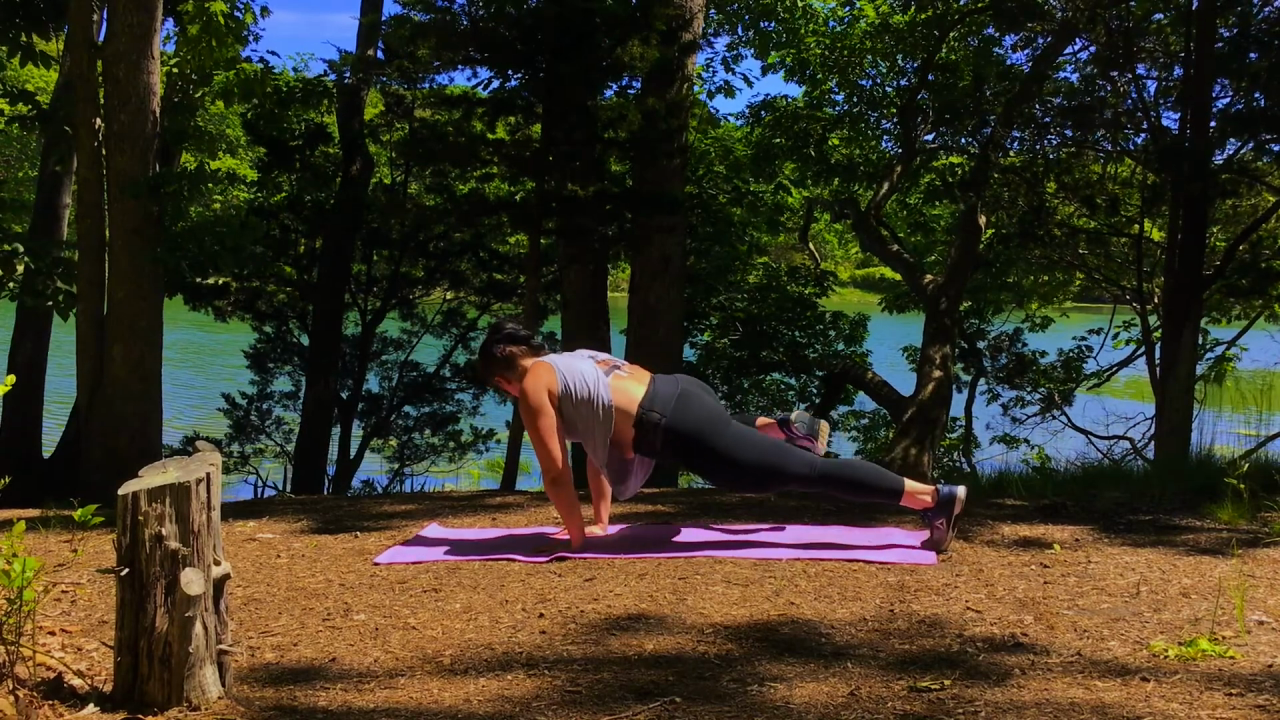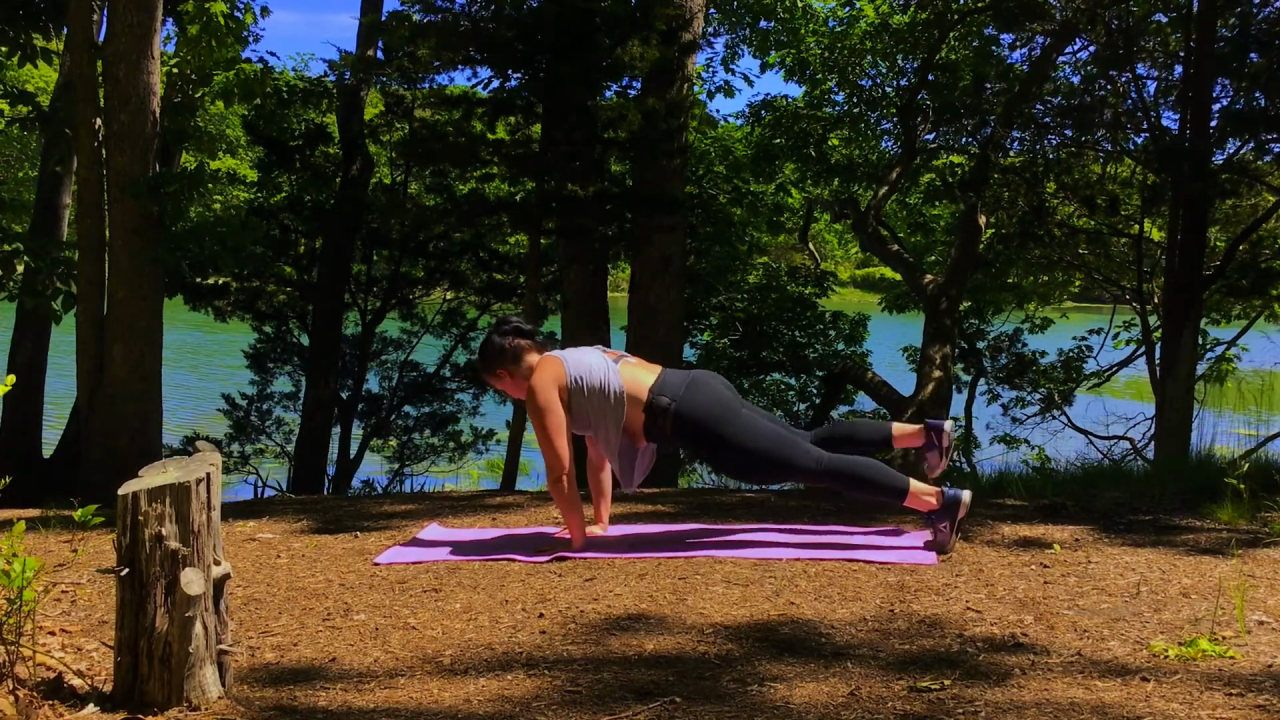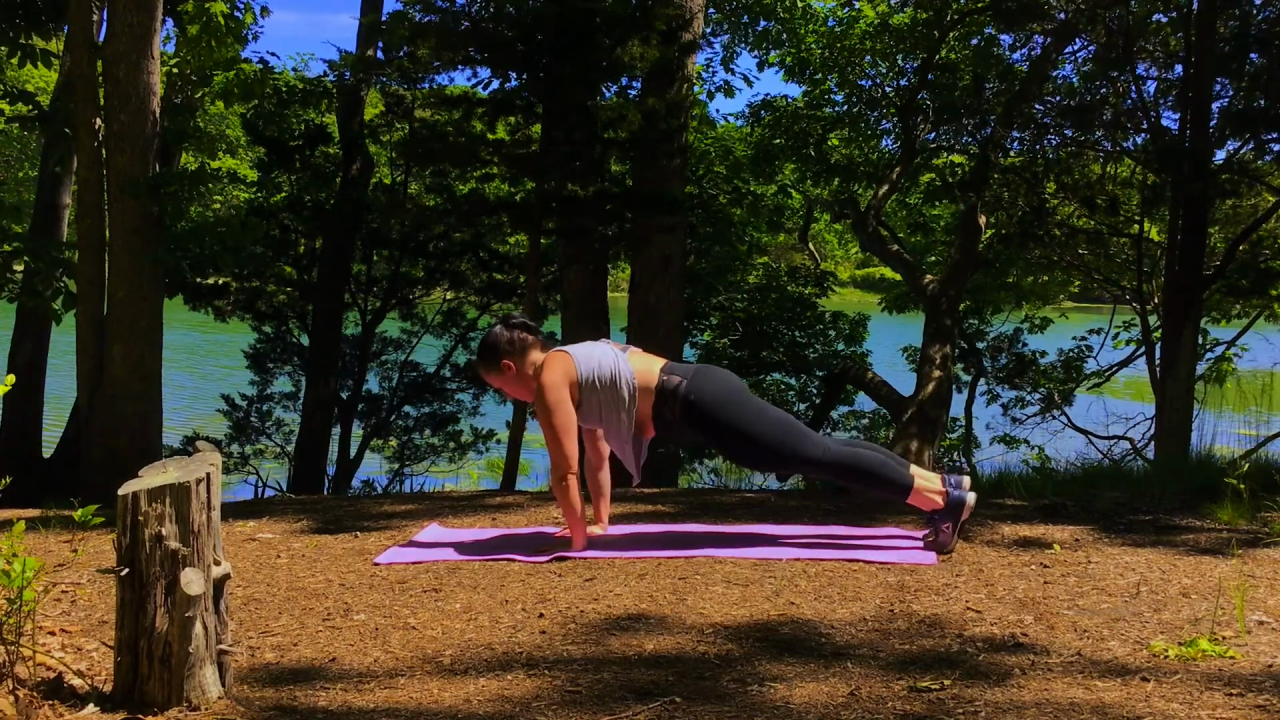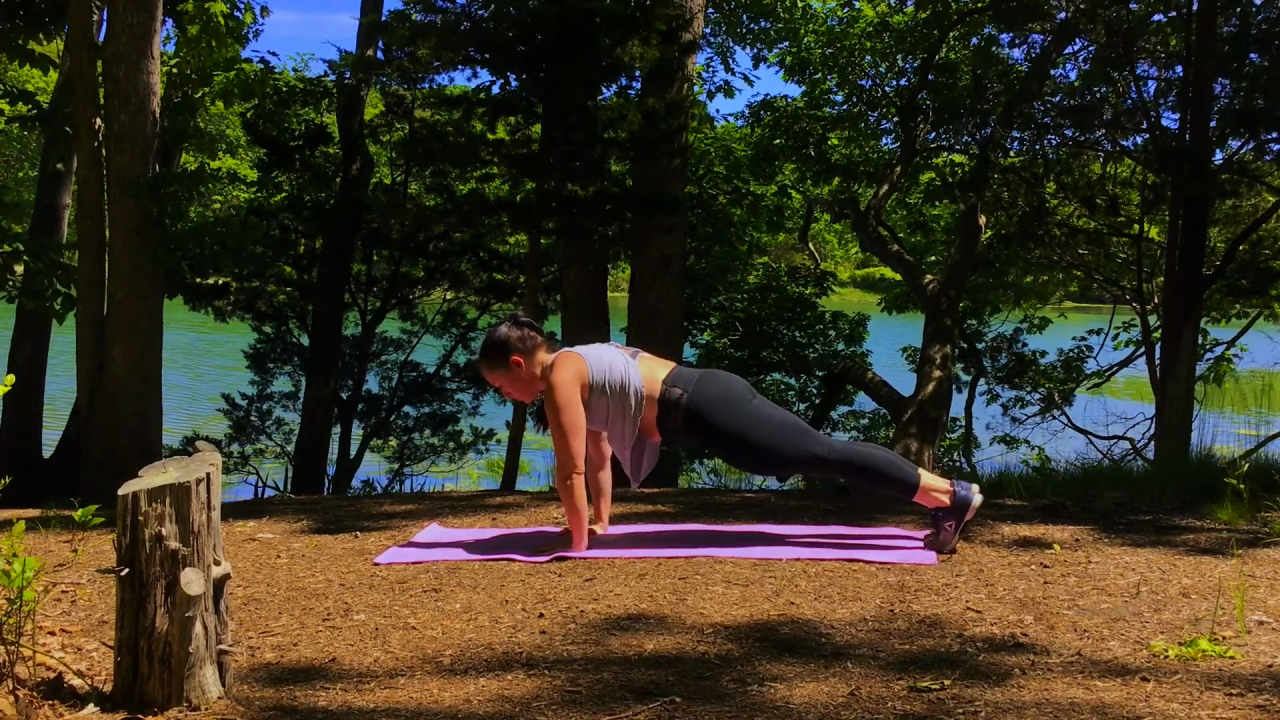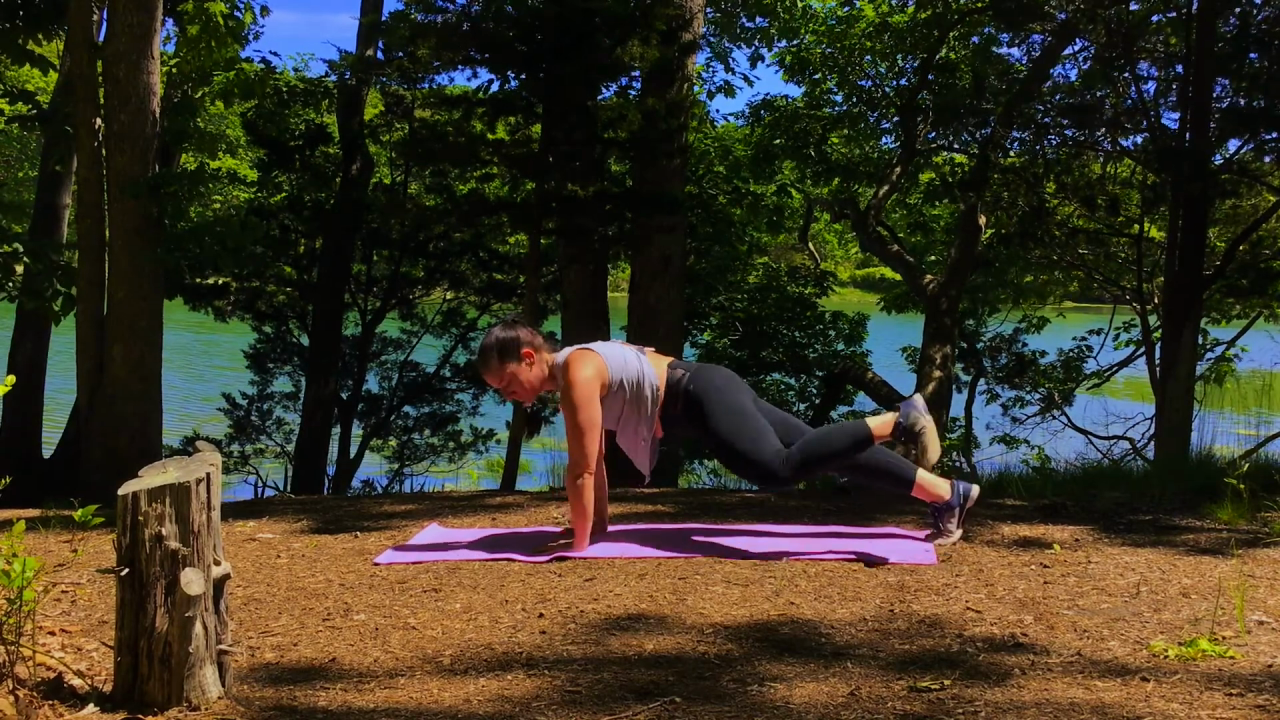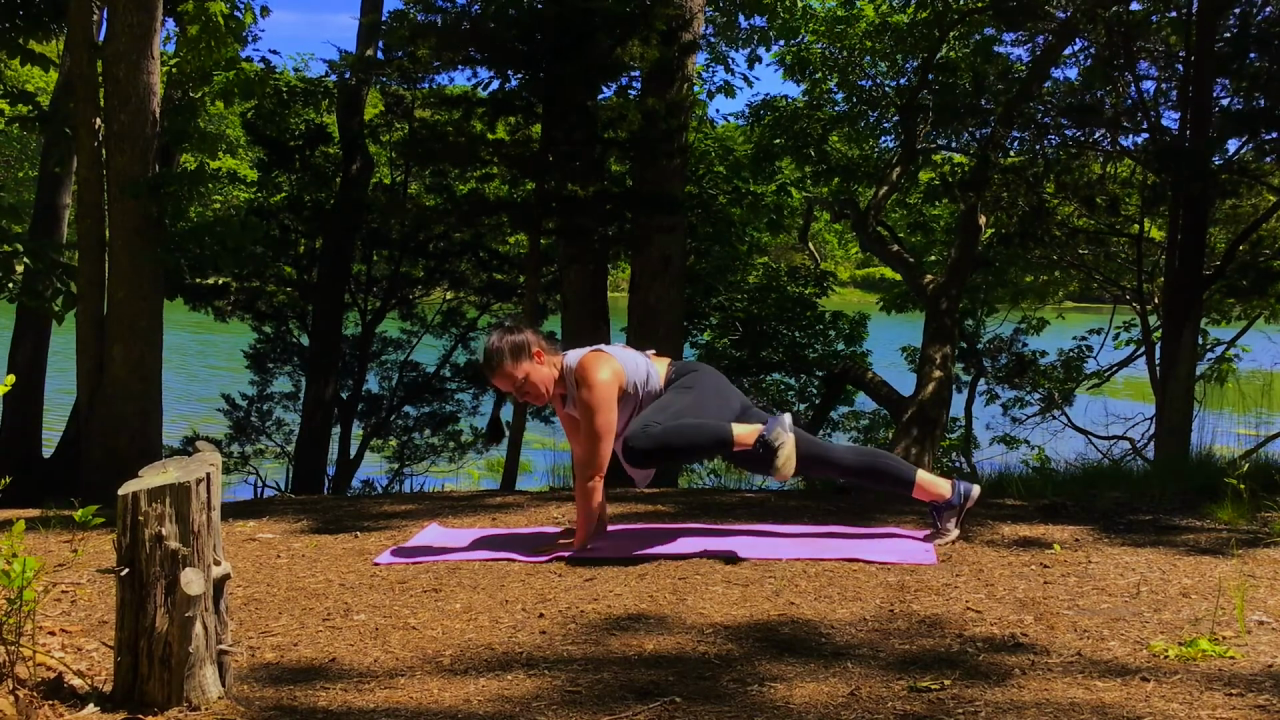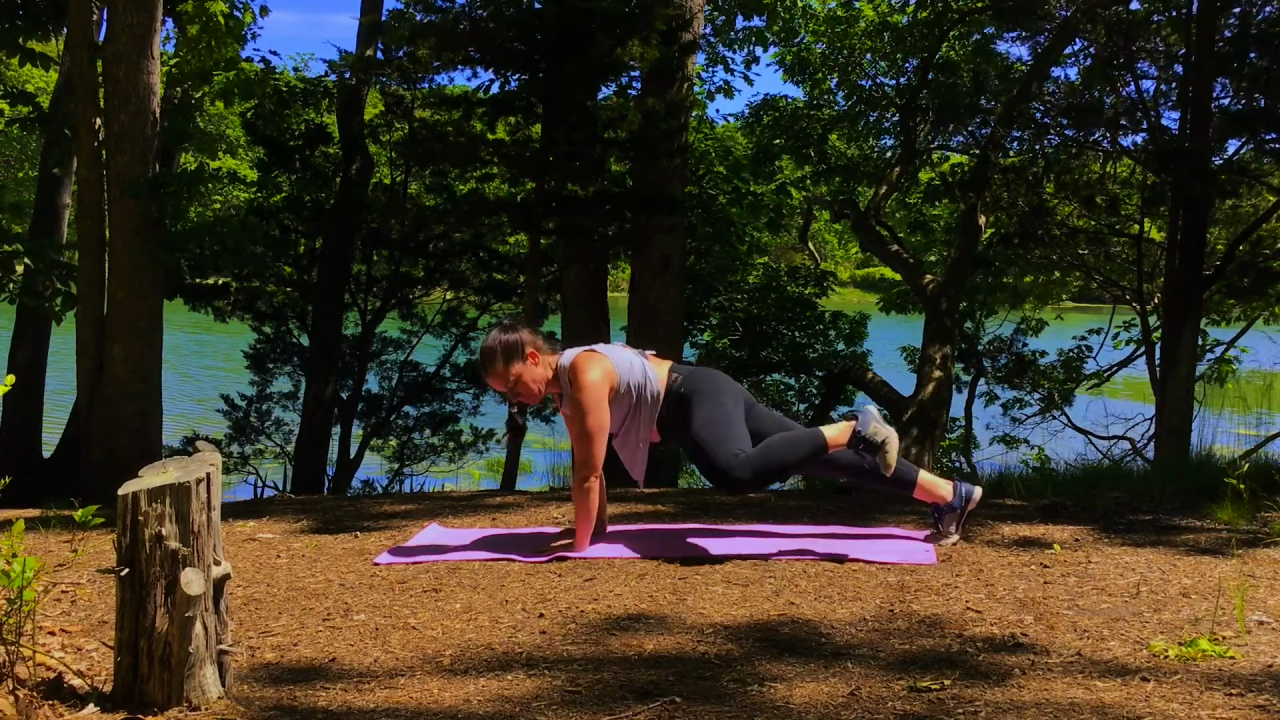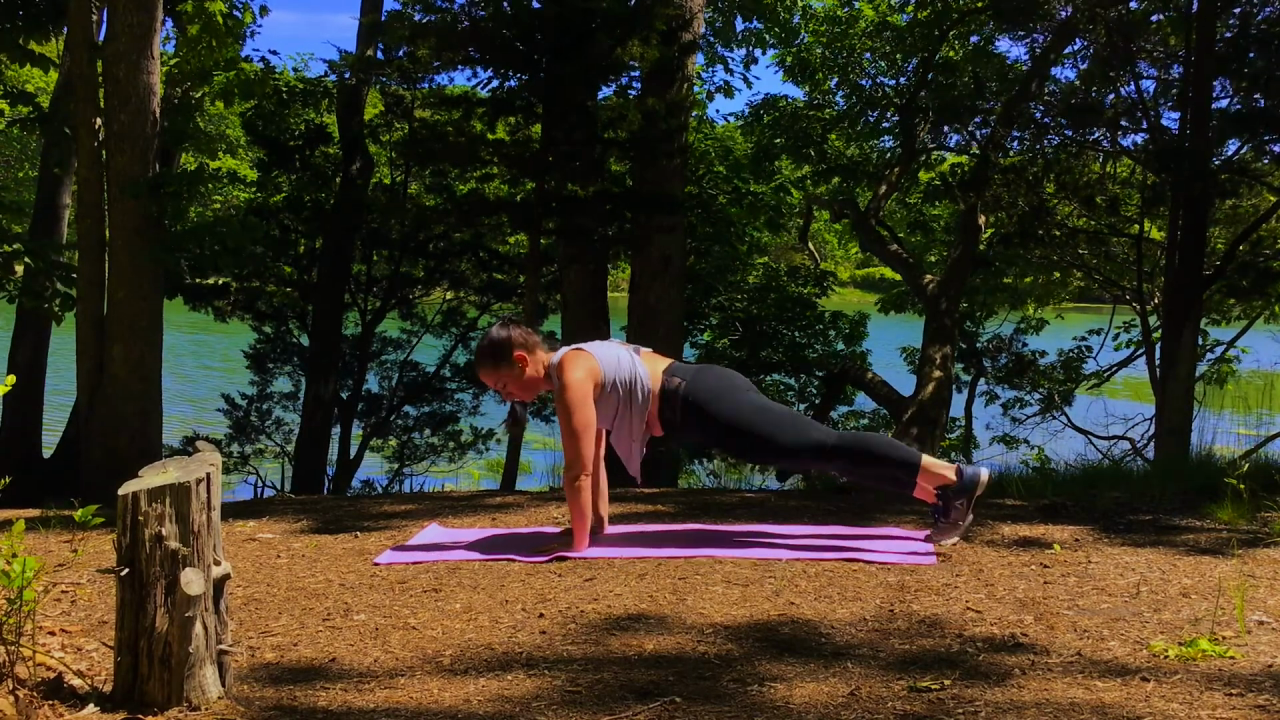
dt=0.3s
person 1, frame 1
left shoulder: (532, 385)
right shoulder: (576, 359)
left elbow: (556, 474)
right elbow: (598, 449)
left wrist: (578, 539)
right wrist: (601, 522)
left hip: (681, 429)
right hip: (684, 390)
left knee: (804, 471)
left ankle: (936, 497)
right ankle: (775, 428)
person 1, frame 2
left shoulder: (540, 381)
right shoulder: (572, 361)
left elbow: (559, 473)
right elbow: (599, 454)
left wrist: (578, 538)
right wrist: (601, 523)
left hip: (693, 416)
right hip: (700, 389)
left knee: (811, 464)
right knee: (811, 442)
left ankle: (941, 500)
right ankle: (924, 434)
person 1, frame 3
left shoulder: (548, 377)
right shoulder: (575, 364)
left elbow: (565, 471)
right elbow: (598, 454)
left wrist: (578, 539)
right wrist: (601, 522)
left hip: (701, 405)
right hip: (704, 389)
left knee: (817, 457)
right knee: (822, 447)
left ankle: (945, 501)
right ankle: (943, 482)
person 1, frame 4
left shoulder: (559, 378)
right shoulder: (577, 365)
left elbow: (570, 472)
right elbow: (598, 457)
left wrist: (578, 542)
right wrist: (601, 522)
left hip: (708, 411)
right hip: (712, 392)
left knee: (824, 456)
right knee: (826, 449)
left ankle: (954, 497)
right ankle: (943, 487)
person 1, frame 5
left shoulder: (575, 373)
right shoulder: (574, 367)
left elbow: (581, 469)
right elbow: (595, 460)
left wrist: (580, 541)
right wrist: (599, 521)
left hip: (705, 395)
right hip: (707, 395)
left knee: (779, 469)
right knee: (810, 453)
left ankle: (897, 420)
right ankle: (946, 496)
person 1, frame 6
left shoulder: (593, 375)
right shoulder: (559, 389)
left elbow: (594, 471)
right elbow: (583, 460)
left wrist: (580, 540)
right wrist: (596, 521)
left hip: (700, 387)
right hip: (700, 405)
left knee: (639, 445)
right knee: (824, 457)
left ankle: (760, 435)
right ankle: (949, 491)
person 1, frame 7
left shoulder: (583, 374)
right shoulder: (560, 386)
left elbow: (589, 471)
right elbow: (585, 460)
left wrist: (580, 541)
right wrist: (598, 522)
left hip: (704, 395)
right hip: (709, 400)
left knee: (738, 474)
right knee: (827, 463)
left ankle: (853, 429)
right ankle: (950, 494)
person 1, frame 8
left shoulder: (568, 375)
right shoulder: (576, 366)
left elbow: (578, 470)
right elbow: (595, 460)
left wrist: (579, 541)
right wrist: (600, 521)
left hip: (707, 403)
right hip: (712, 389)
left knee: (825, 446)
right knee: (823, 452)
left ankle: (958, 478)
right ankle: (941, 495)
